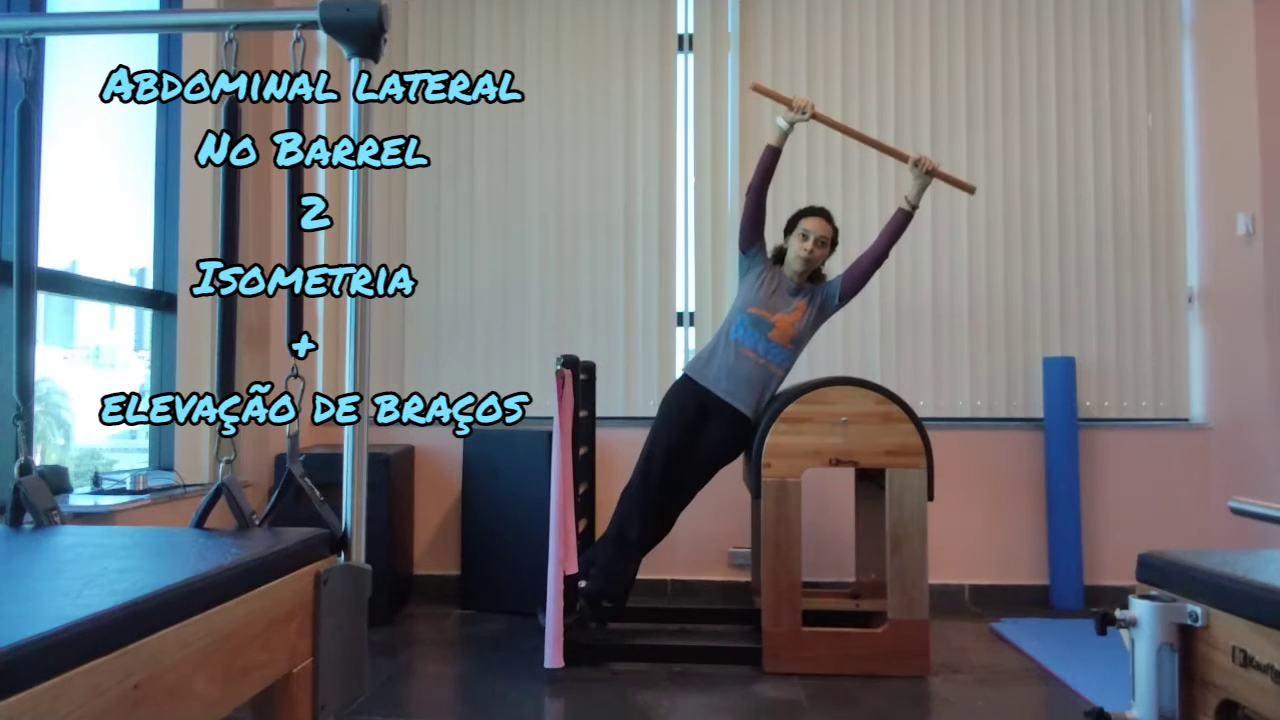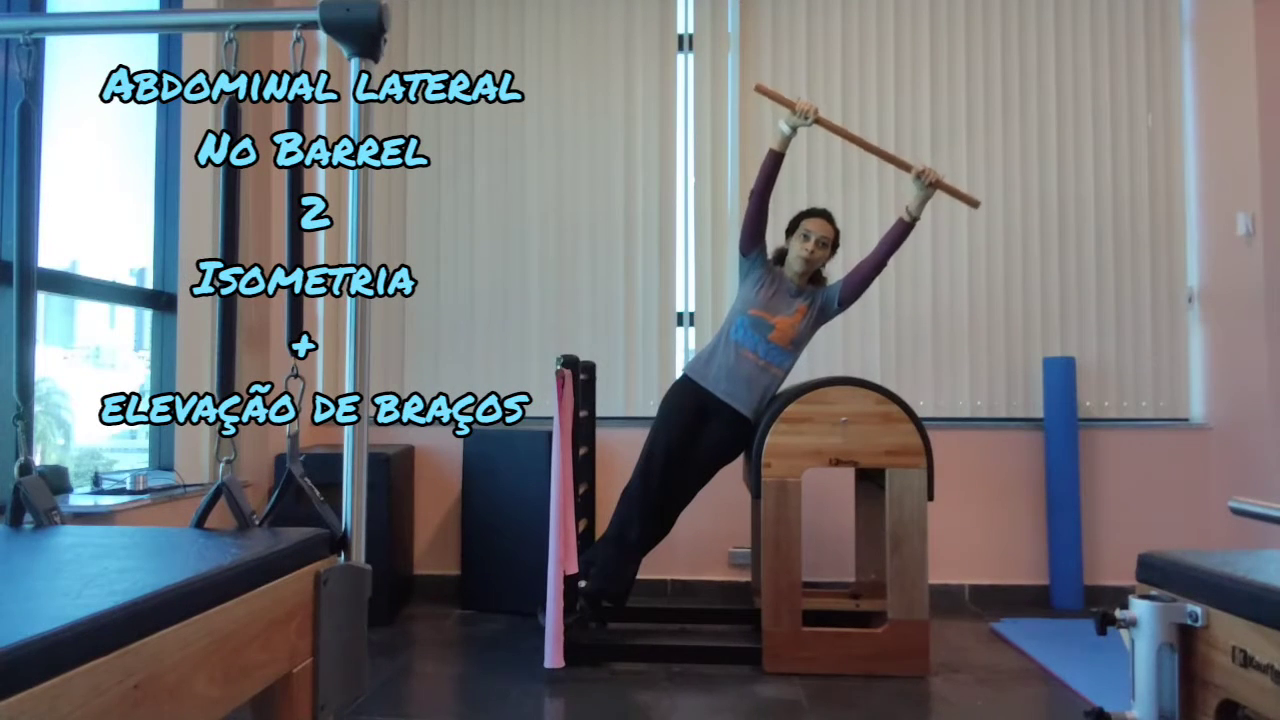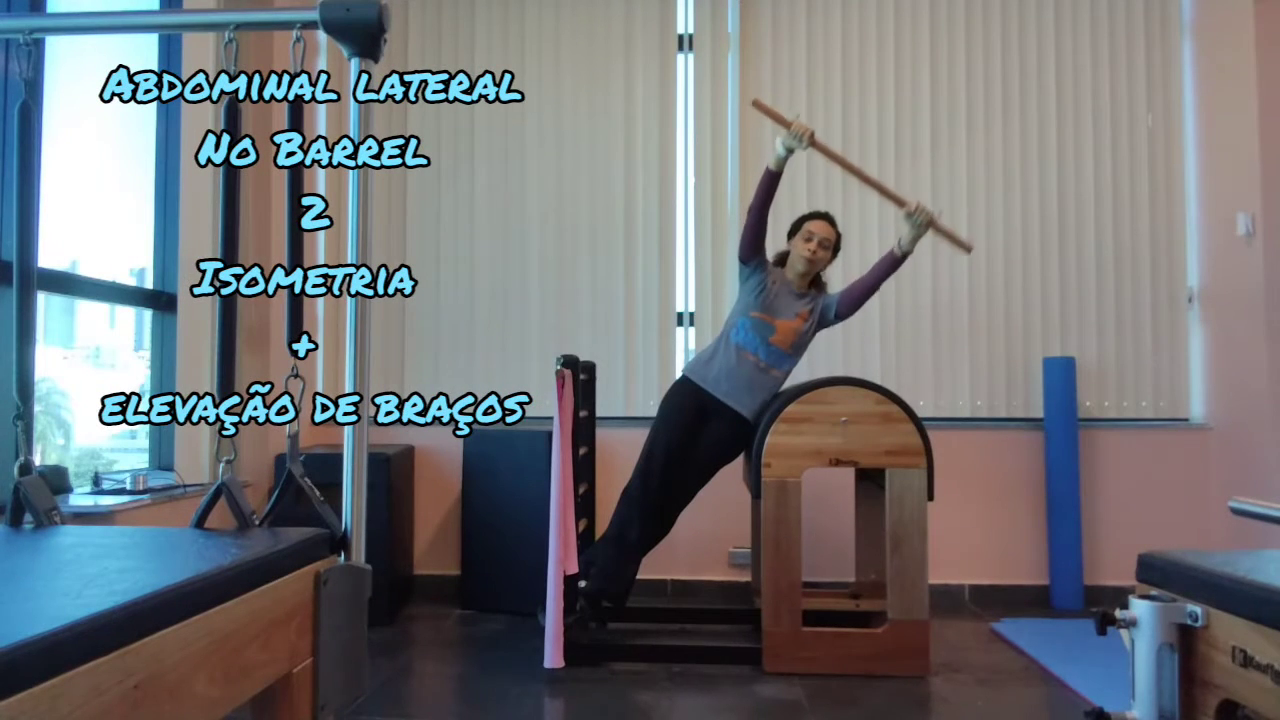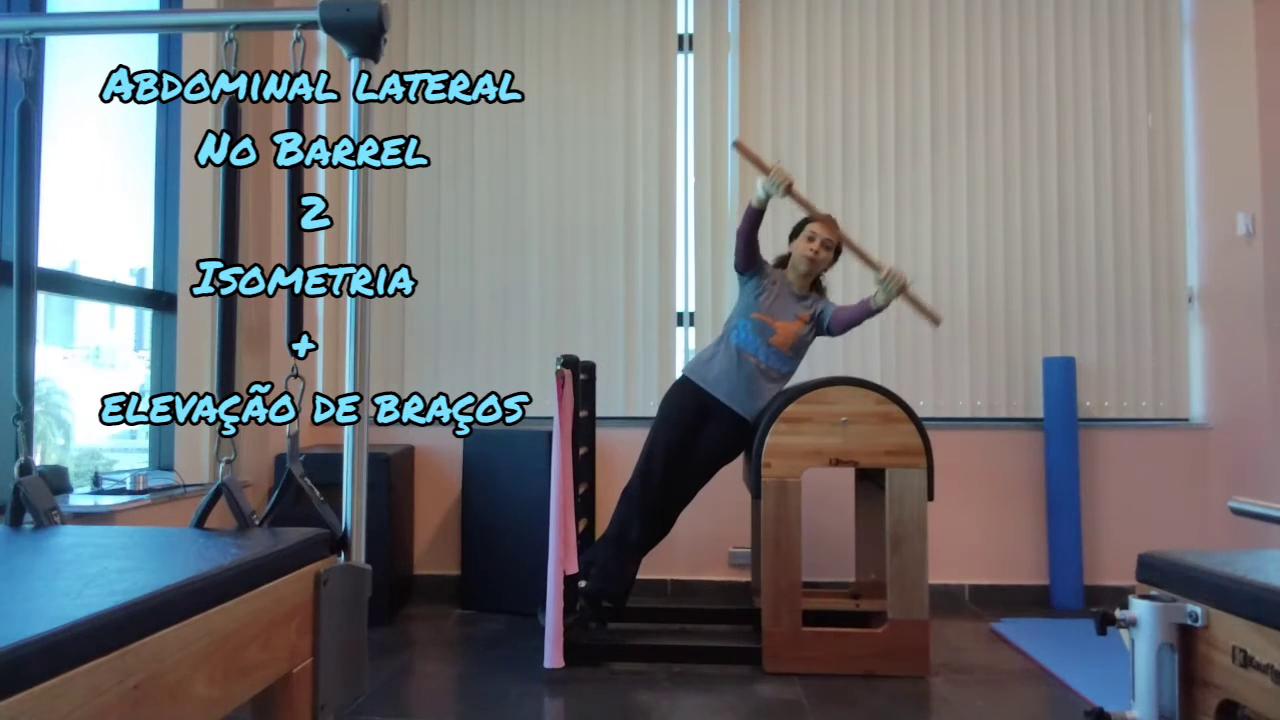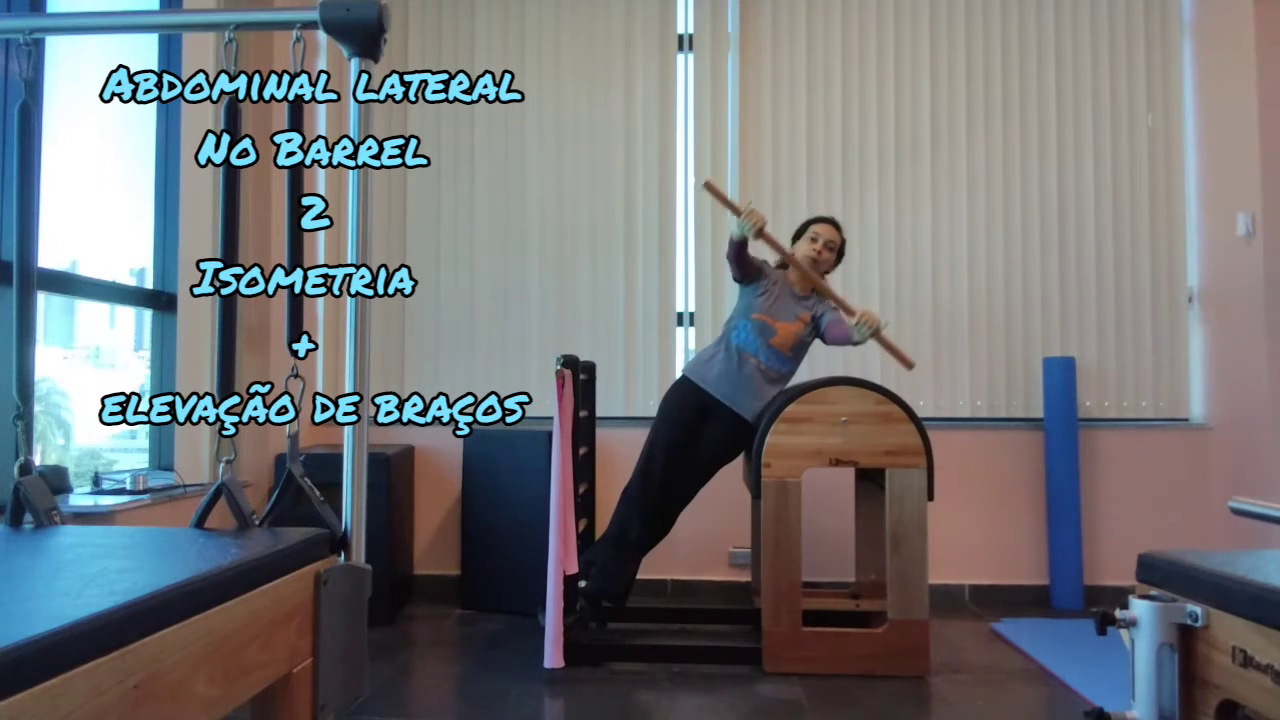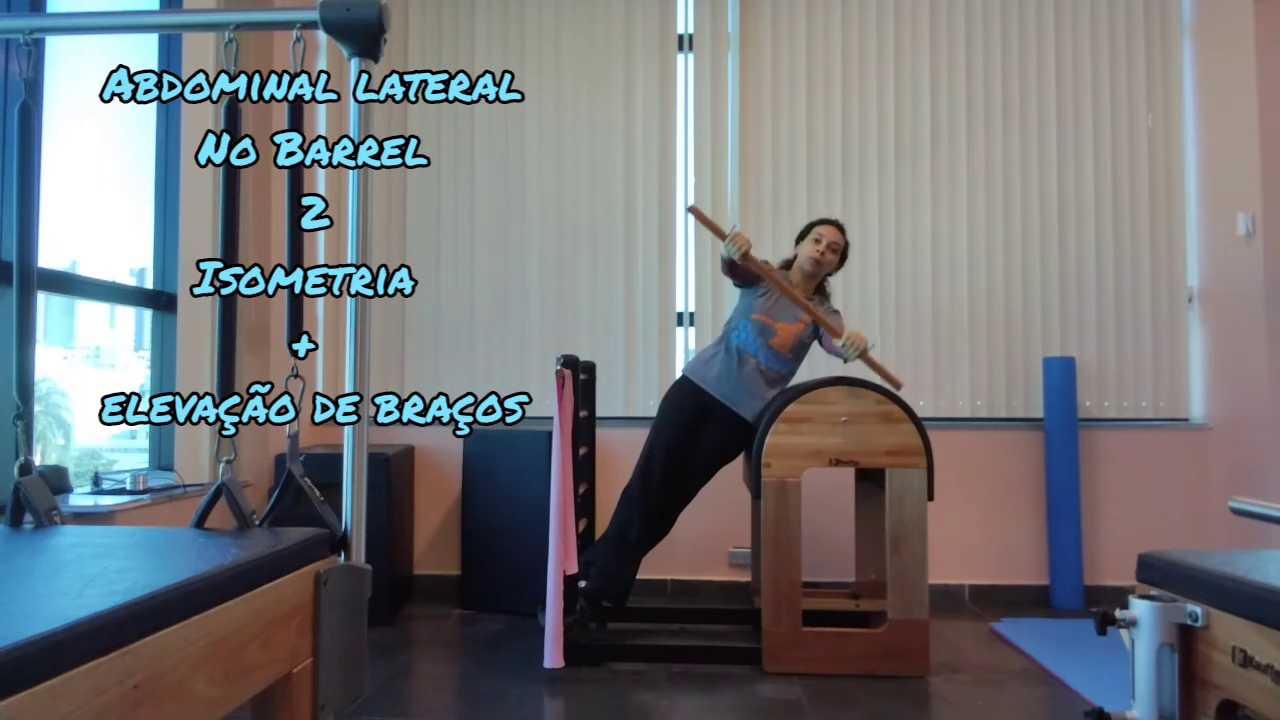
dt=0.2s
person 1, frame 1
left shoulder: (822, 299)
right shoulder: (757, 268)
left elbow: (876, 254)
right elbow: (754, 197)
left wrist: (914, 196)
right wrist: (783, 129)
left hip: (739, 414)
right hip: (697, 386)
left knee: (670, 499)
right knee: (647, 484)
left ankle: (599, 589)
right ankle: (592, 579)
person 1, frame 2
left shoulder: (822, 302)
right shoulder: (757, 269)
left elbow: (874, 263)
right elbow: (757, 200)
left wrist: (915, 208)
right wrist: (786, 135)
left hip: (739, 415)
right hip: (697, 386)
left knee: (669, 500)
right knee: (647, 483)
left ankle: (601, 587)
right ankle: (593, 579)
person 1, frame 3
left shoulder: (820, 306)
right shoulder: (759, 272)
left elbow: (863, 289)
right elbow: (755, 217)
left wrist: (904, 248)
right wrist: (782, 156)
left hip: (740, 415)
right hip: (697, 386)
left knee: (669, 500)
right knee: (648, 484)
left ankle: (599, 589)
right ankle: (592, 578)
person 1, frame 4
left shoulder: (818, 309)
right shoulder: (758, 276)
left elbow: (846, 319)
right elbow: (744, 241)
left wrist: (878, 301)
right wrist: (762, 196)
left hip: (740, 414)
right hip: (698, 386)
left knee: (670, 499)
right knee: (647, 484)
left ankle: (599, 591)
right ankle: (590, 579)
person 1, frame 5
left shoulder: (821, 310)
right shoulder: (761, 277)
left elbow: (837, 333)
right elbow: (736, 261)
left wrist: (859, 331)
right wrist: (741, 234)
left hip: (741, 415)
right hip: (698, 386)
left knee: (670, 499)
right knee: (647, 484)
left ankle: (599, 589)
right ankle: (590, 580)
person 1, frame 6
left shoulder: (823, 312)
right shoulder: (763, 276)
left elbow: (834, 341)
right elbow: (733, 269)
left wrist: (848, 346)
right wrist: (730, 252)
left hip: (742, 416)
right hip: (698, 386)
left knee: (670, 499)
right knee: (647, 484)
left ankle: (600, 589)
right ankle: (591, 580)
